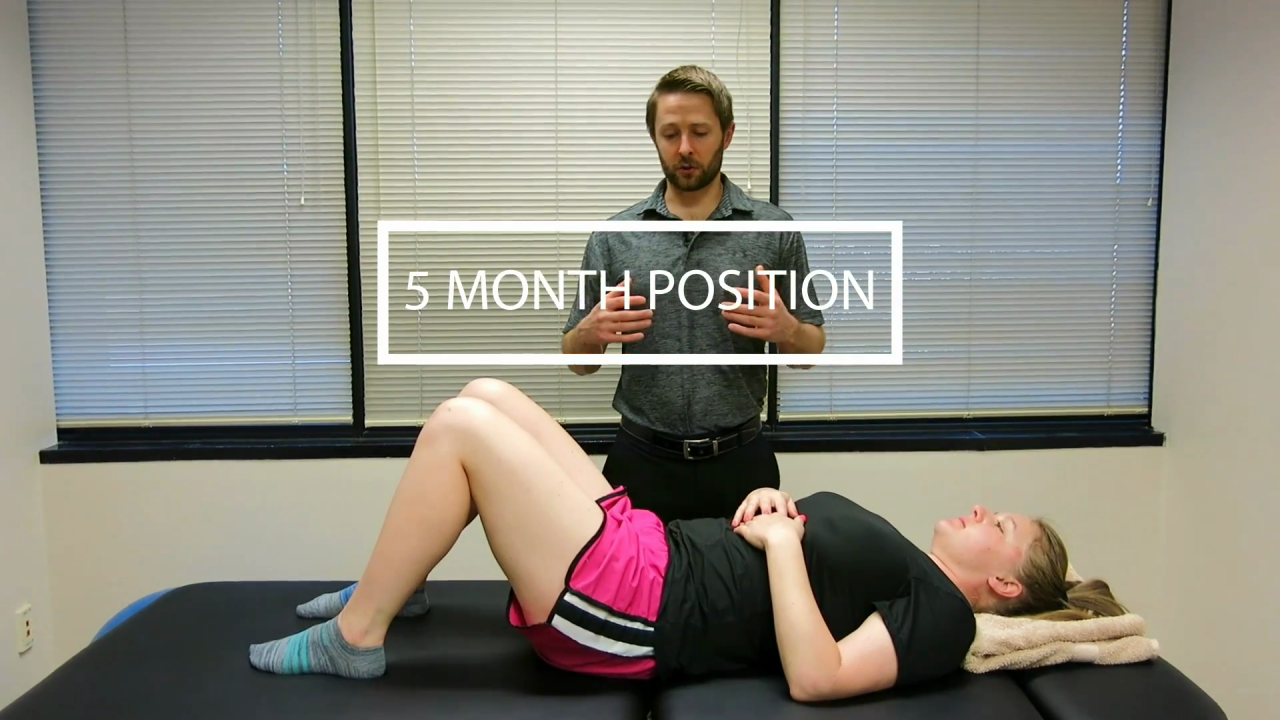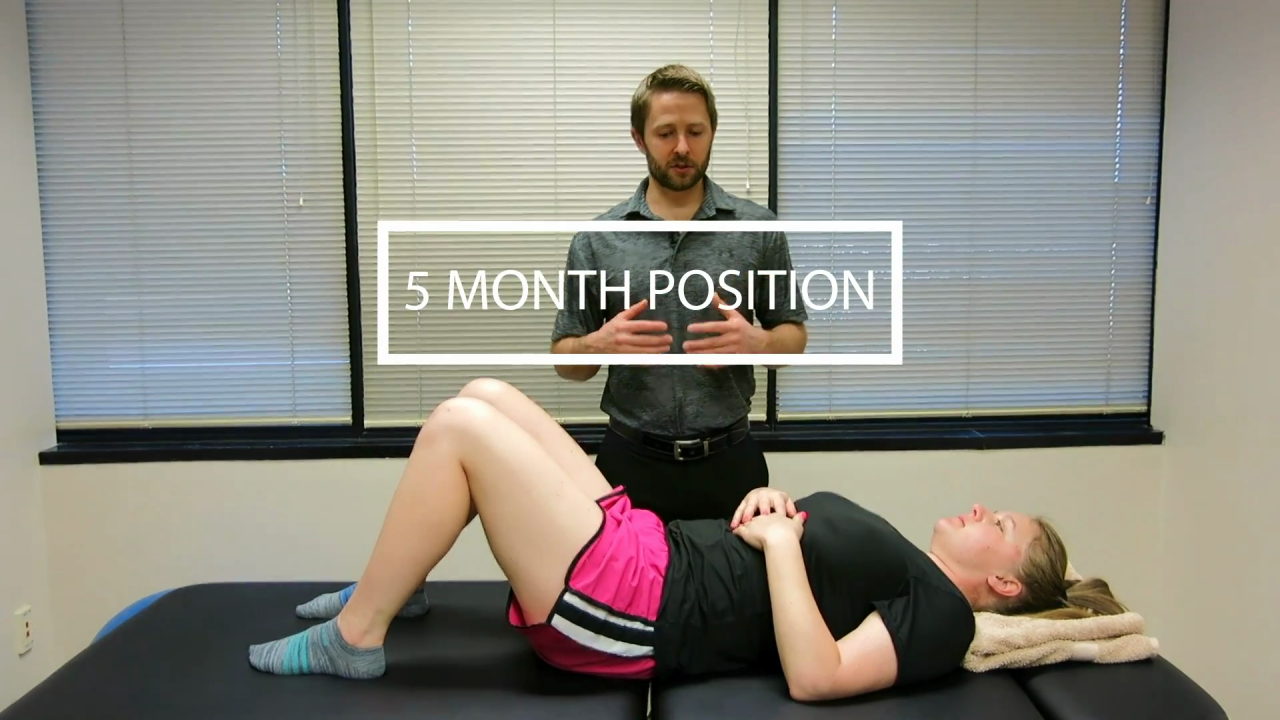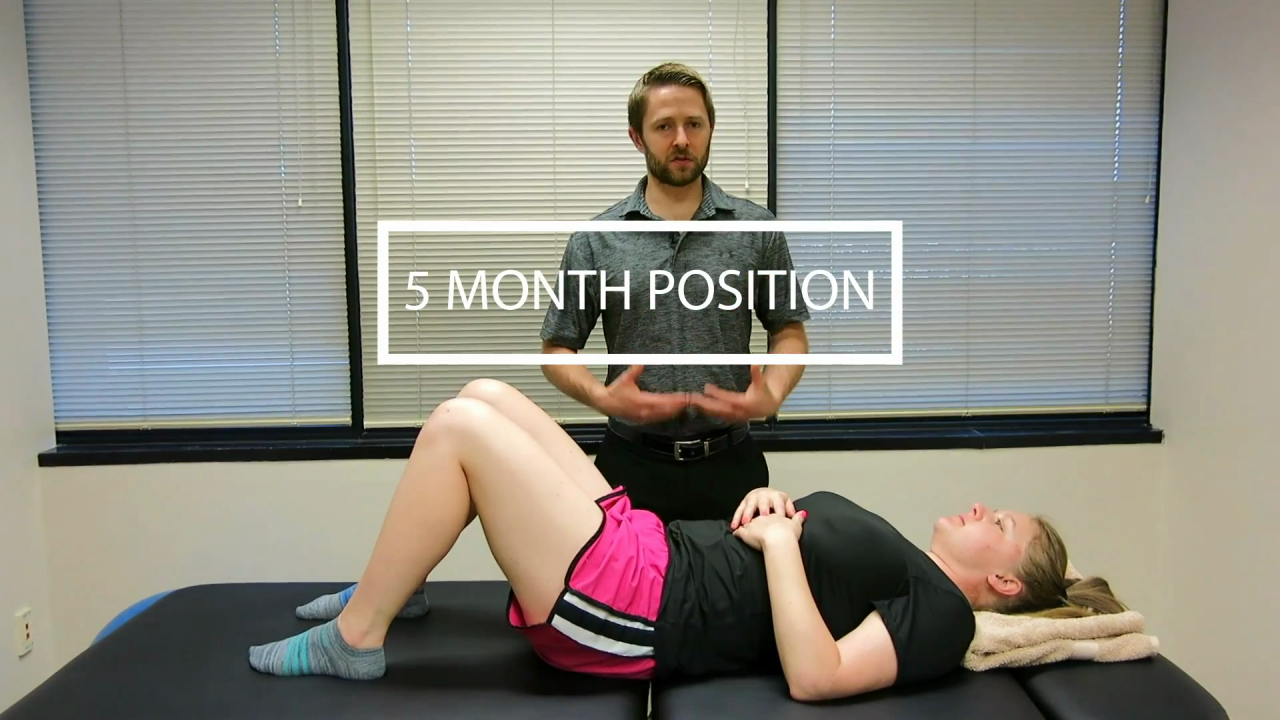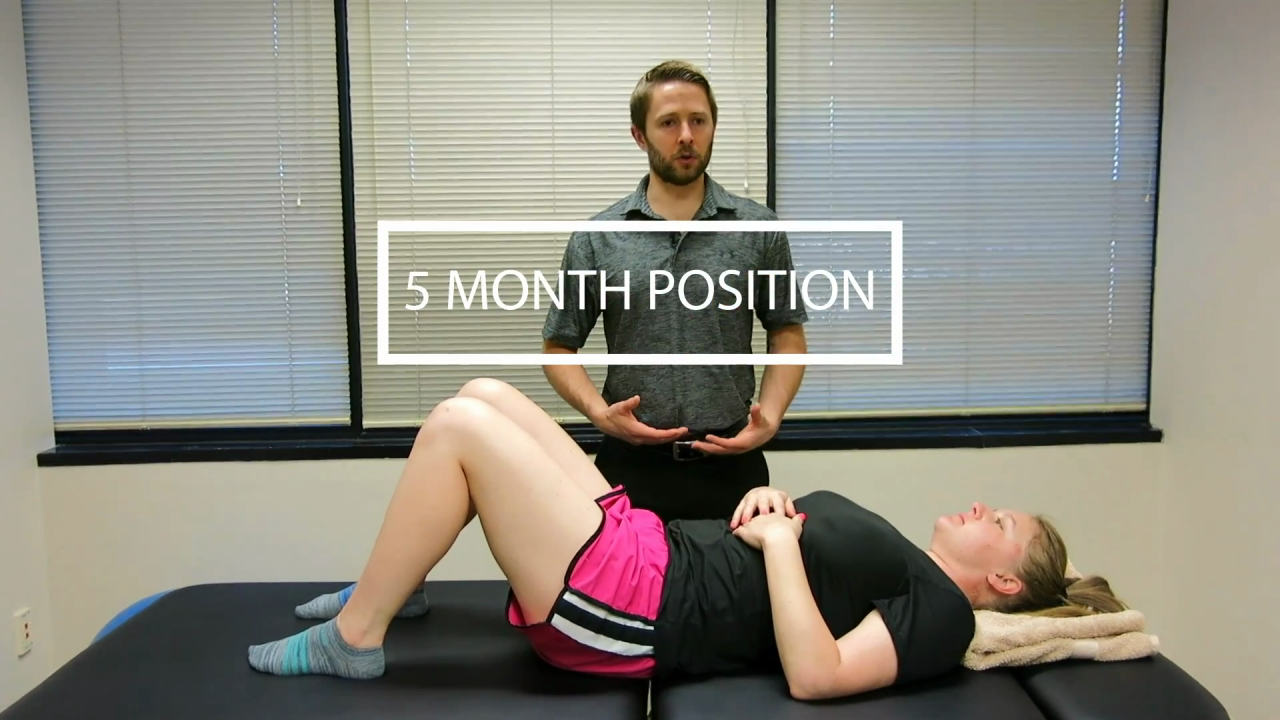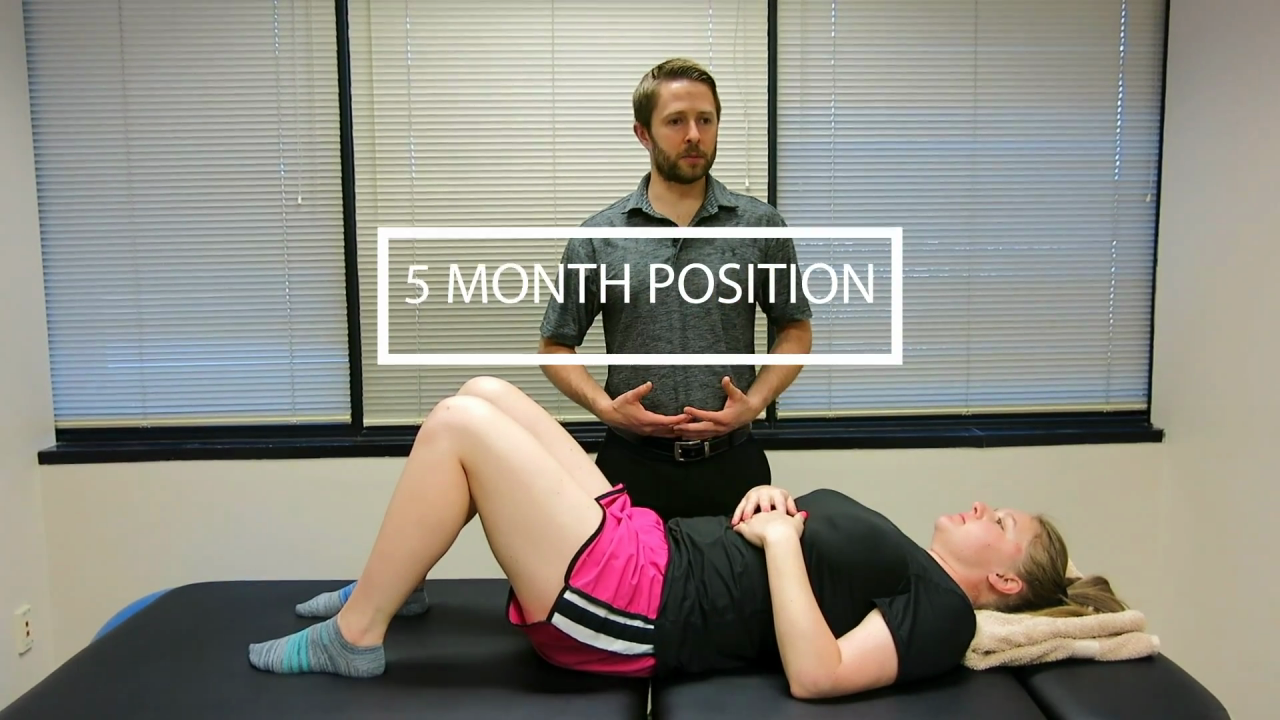
dt=0.4s
person 1, frame 1
left shoulder: (940, 617)
right shoulder: (906, 570)
left elbow: (814, 677)
left wrist: (782, 541)
right wrist: (771, 502)
left hip: (634, 612)
right hip: (648, 547)
left knee: (459, 427)
right knee: (485, 394)
left ankle: (356, 636)
right ankle: (396, 585)
person 1, frame 2
left shoulder: (940, 617)
right shoulder: (905, 572)
left elbow: (814, 677)
left wrist: (780, 542)
right wrist: (771, 501)
left hip: (633, 613)
right hip: (649, 545)
left knee: (459, 426)
right knee: (486, 395)
left ankle: (355, 636)
right ankle: (395, 582)
person 1, frame 3
left shoulder: (940, 616)
right shoulder: (904, 568)
left elbow: (815, 677)
left wrist: (779, 542)
right wrist: (769, 501)
left hip: (633, 612)
right hip: (648, 547)
left knee: (459, 427)
right knee: (485, 396)
left ankle: (355, 637)
right ankle: (395, 584)
person 1, frame 4
left shoulder: (940, 614)
right shoulder: (903, 568)
left elbow: (815, 676)
left wrist: (779, 542)
right wrist: (770, 500)
left hip: (631, 610)
right hip: (647, 546)
left knee: (459, 427)
right knee: (485, 396)
left ankle: (355, 637)
right ankle: (396, 583)
person 1, frame 5
left shoulder: (941, 613)
right shoulder: (903, 566)
left elbow: (814, 674)
left wrist: (779, 539)
right wrist: (770, 499)
left hip: (633, 610)
right hip: (647, 546)
left knee: (457, 426)
right knee: (482, 394)
left ankle: (354, 635)
right ankle: (393, 581)
person 2, frame 1
left shoulder: (774, 231)
right shoulder: (615, 237)
left elbow: (809, 351)
right elbow: (578, 360)
left wrist: (785, 328)
right wrist: (592, 331)
left hip: (739, 461)
right hip: (644, 462)
person 2, frame 2
left shoulder: (757, 229)
right shoulder: (598, 239)
left elbow: (793, 334)
right elbow: (566, 361)
left wrist: (758, 342)
right wrist: (598, 346)
left hip: (728, 462)
right hip: (633, 463)
person 2, frame 3
left shoulder: (757, 229)
right shoulder: (595, 240)
left elbow: (789, 331)
right elbow: (556, 351)
left wrist: (771, 394)
right wrist: (604, 397)
left hip: (730, 463)
right hip: (633, 465)
person 2, frame 4
left shoulder: (758, 229)
right shoulder: (597, 239)
left elbow: (787, 337)
right elbow: (559, 348)
left wrist: (770, 418)
right wrist: (599, 412)
left hip: (731, 462)
right hip: (633, 465)
person 2, frame 5
left shoulder: (761, 226)
right shoulder: (598, 237)
left elbow: (795, 330)
right elbow: (555, 346)
left wrist: (754, 402)
right wrist: (605, 406)
left hip: (731, 462)
right hip: (634, 464)
